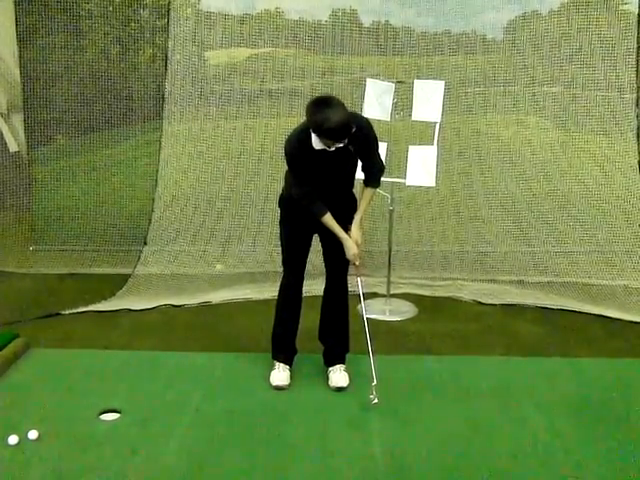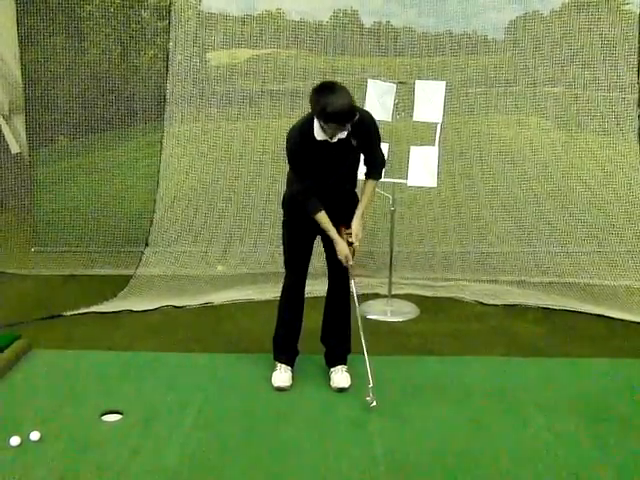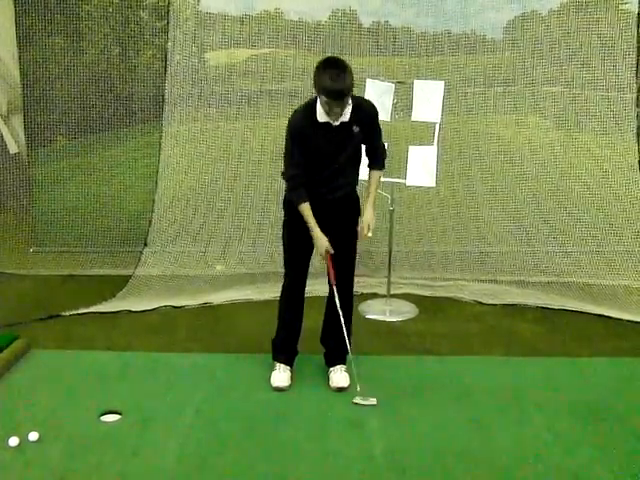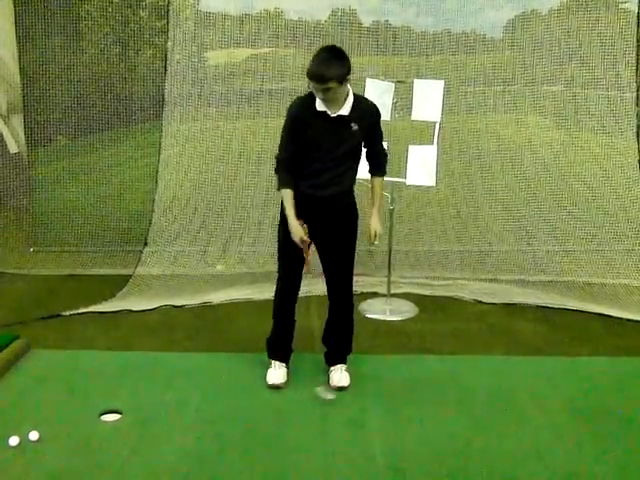
dt=0.2s
person 1, frame 1
left shoulder: (360, 128)
right shoulder: (295, 144)
left elbow: (373, 174)
right elbow: (309, 200)
left wrist: (357, 222)
right wrist: (343, 239)
left hip: (340, 206)
right hip: (298, 209)
left knee: (337, 279)
right knee: (292, 278)
left ankle: (336, 358)
right ankle: (282, 357)
person 1, frame 2
left shoulder: (363, 122)
right shoulder: (298, 137)
left elbow: (375, 167)
right elbow: (306, 195)
left wrist: (358, 216)
right wrist: (335, 239)
left hip: (342, 207)
right hip: (302, 210)
left knee: (340, 281)
right knee: (294, 280)
left ankle: (337, 359)
right ankle: (283, 359)
person 1, frame 3
left shoulder: (365, 112)
right shoulder: (300, 121)
left elbow: (377, 158)
right elbow: (295, 182)
left wrist: (369, 207)
right wrist: (314, 231)
left hip: (345, 208)
right hip: (302, 207)
left knee: (342, 283)
right knee: (294, 281)
left ankle: (336, 359)
right ankle: (283, 358)
person 1, frame 4
left shoulder: (367, 112)
right shoulder: (300, 110)
left elbow: (377, 163)
right elbow: (284, 167)
left wrist: (375, 213)
right wrist: (291, 219)
left hip: (340, 210)
right hip: (299, 206)
left knee: (340, 285)
right knee: (288, 281)
left ankle: (338, 358)
right ankle: (278, 356)
